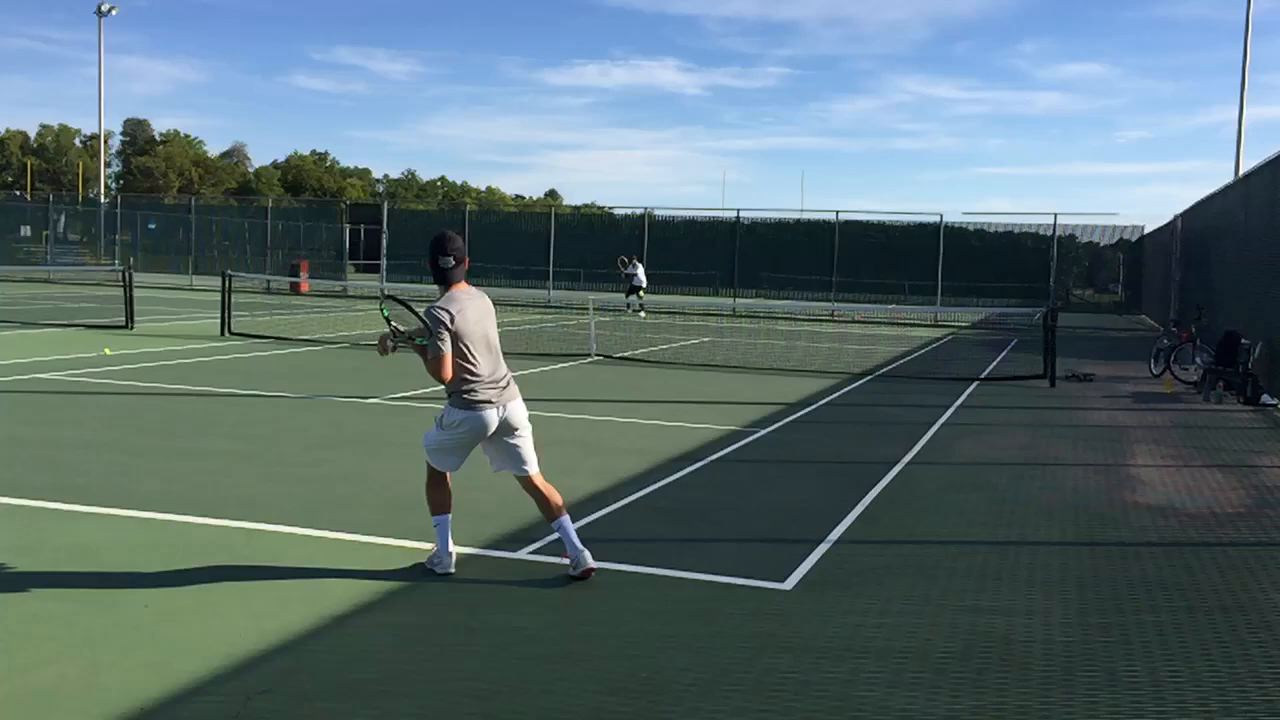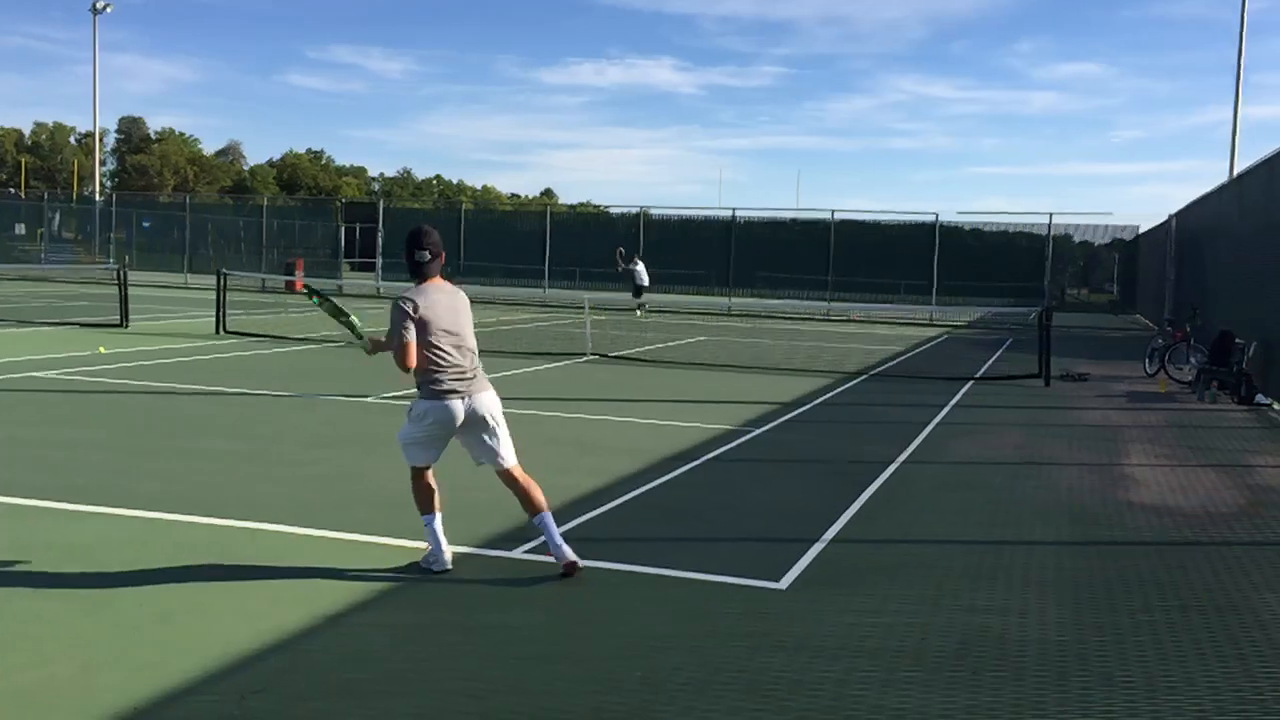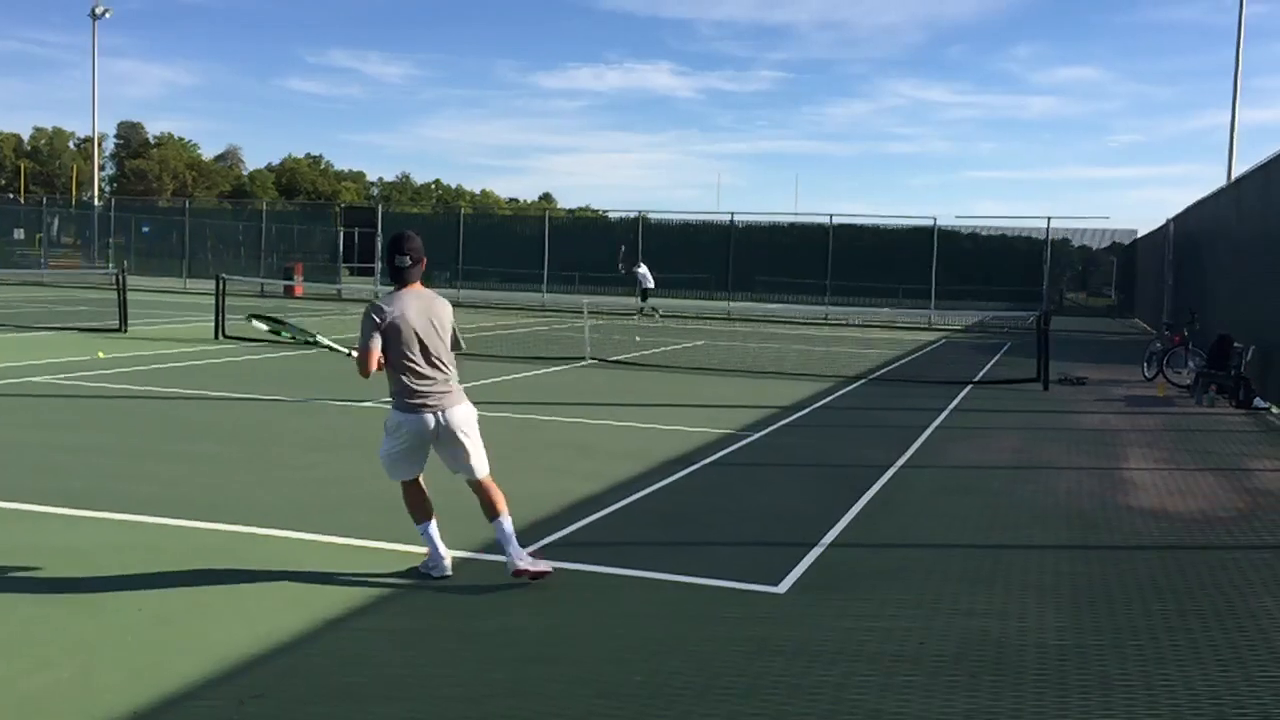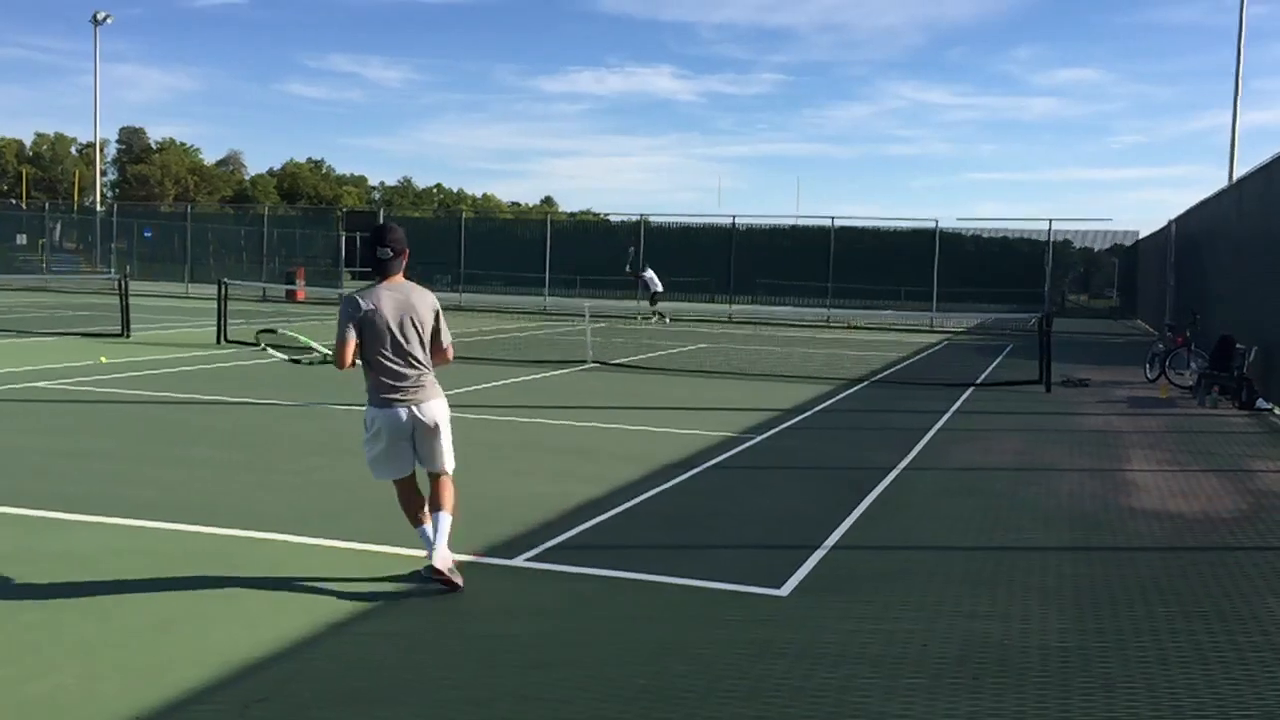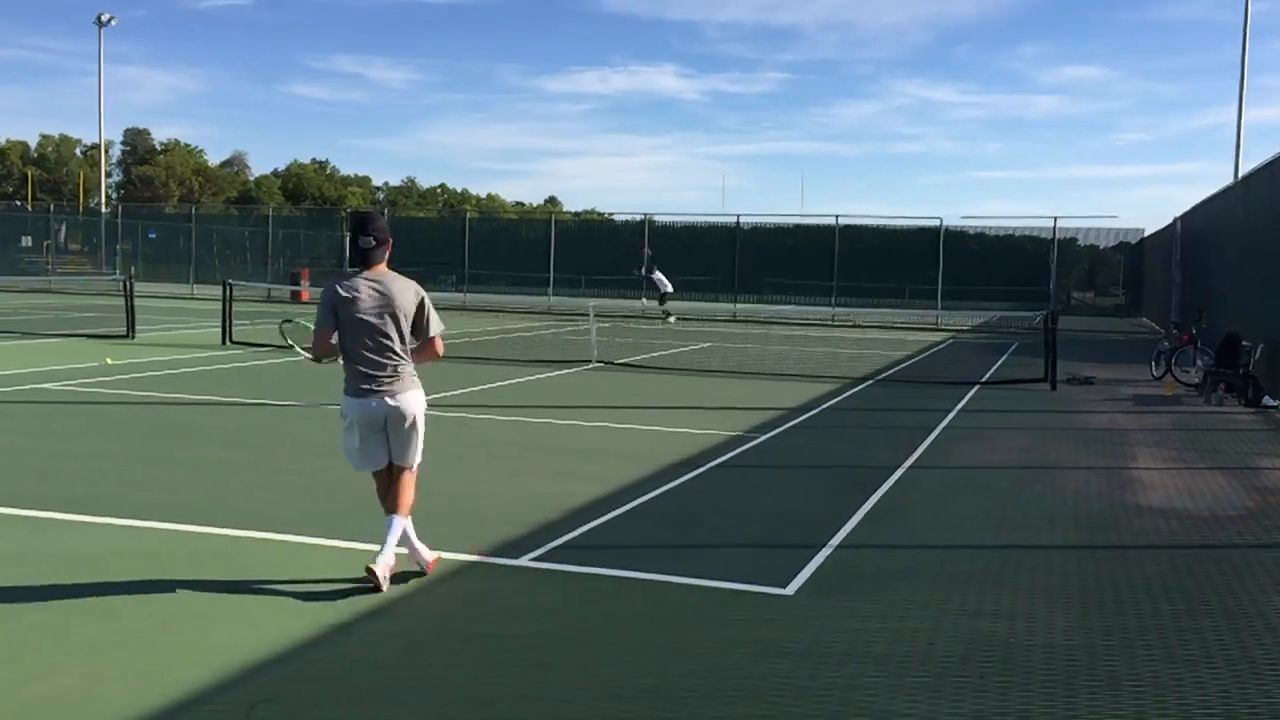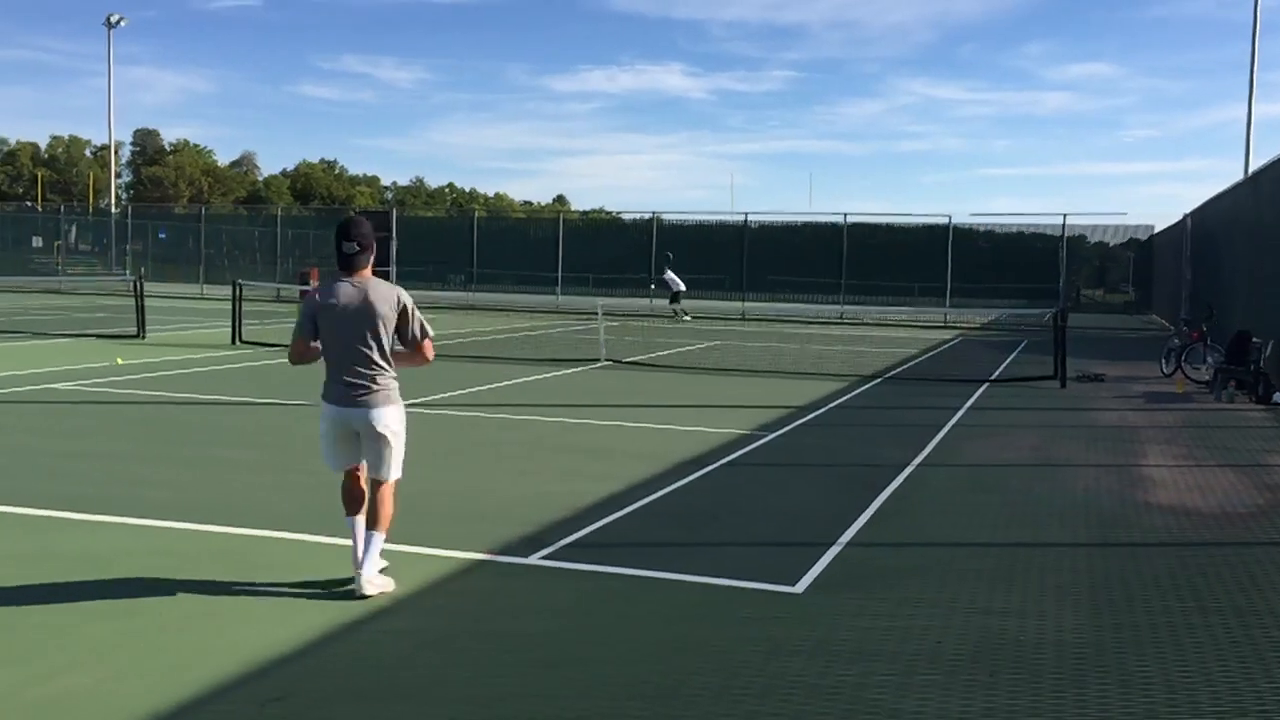
dt=0.1s
person 1, frame 1
left shoulder: (439, 311)
right shoulder: (482, 299)
left elbow: (442, 373)
left wrist: (409, 346)
left hip: (467, 411)
right hip: (509, 403)
left knee: (438, 470)
right knee: (533, 480)
left ankle: (444, 552)
right ankle: (578, 553)
person 1, frame 2
left shoulder: (406, 303)
right shoulder: (460, 296)
left elbow: (408, 363)
left wrist: (392, 346)
right wrist: (387, 344)
left hip: (439, 403)
right hip: (480, 396)
left knee: (420, 470)
right knee: (513, 474)
left ankle: (438, 550)
right ankle: (560, 548)
person 1, frame 3
left shoulder: (378, 309)
right shoulder: (442, 305)
left elbow: (368, 369)
left wrist: (377, 359)
left hip: (410, 413)
right hip: (450, 406)
left knee: (409, 482)
right knee: (483, 483)
left ankle: (438, 556)
right ankle: (517, 555)
person 1, frame 4
left shoulder: (361, 301)
right shoulder: (427, 298)
left elbow: (343, 361)
right elbow: (445, 356)
left wrist: (364, 356)
left hip: (386, 407)
right hip: (429, 401)
left knee: (404, 483)
right knee: (441, 478)
left ankle: (438, 554)
right ankle: (440, 556)
person 1, frame 5
left shoulder: (337, 292)
right shoulder: (412, 290)
left elbow: (319, 351)
right elbow: (435, 350)
left hip: (359, 399)
right hip: (403, 394)
left knee: (380, 475)
right knee: (405, 472)
left ankle: (415, 549)
right ankle: (384, 559)
person 1, frame 6
left shoulder: (319, 298)
right shoulder: (395, 296)
left elbow: (296, 356)
right elbow: (425, 353)
left hip: (338, 406)
right hip: (382, 405)
left knee: (352, 474)
right knee: (384, 484)
left ankle: (364, 559)
right ankle: (368, 573)
